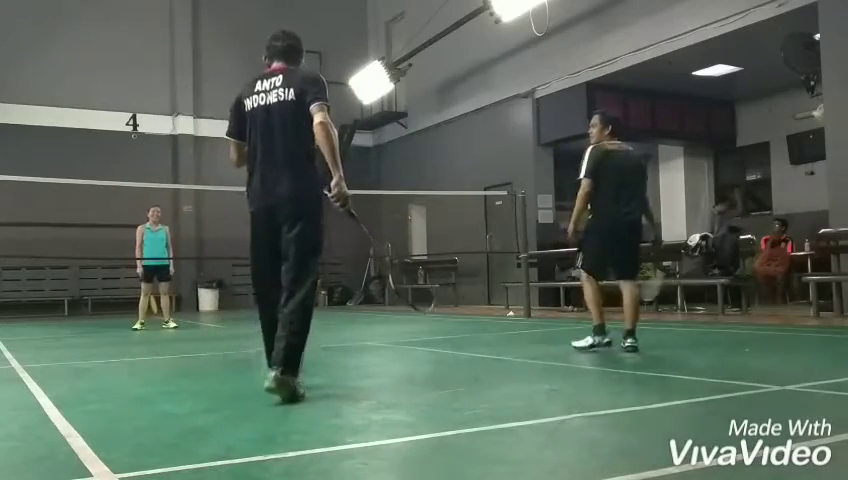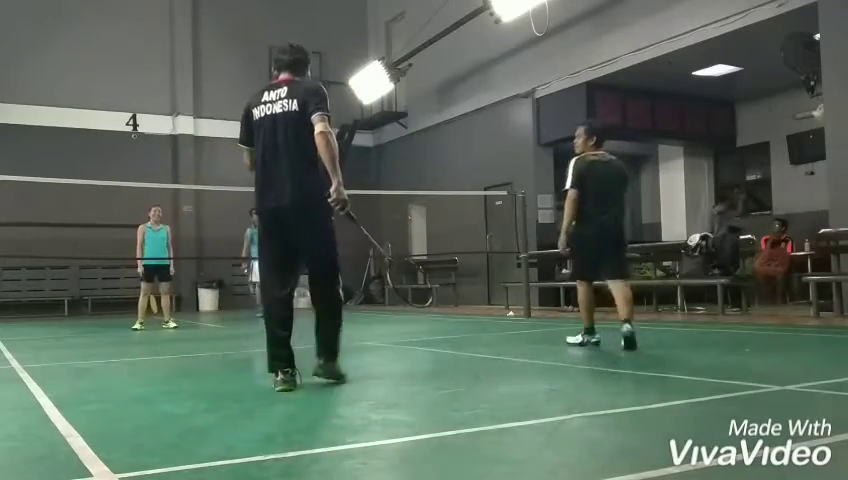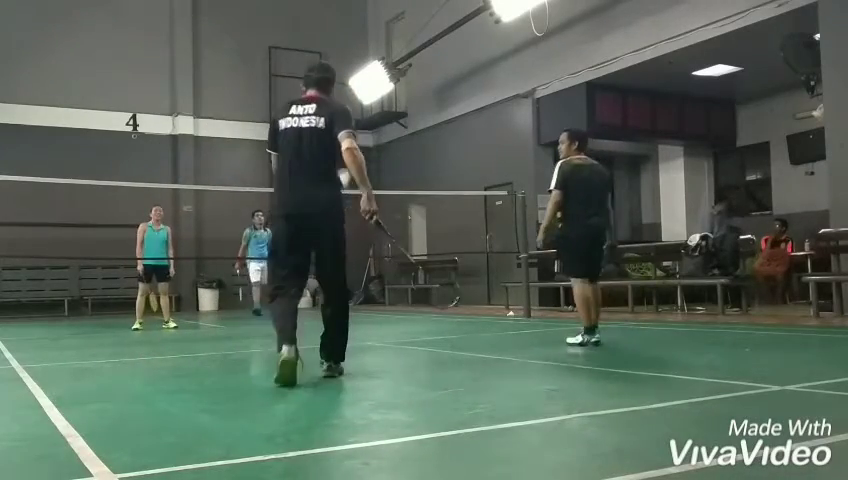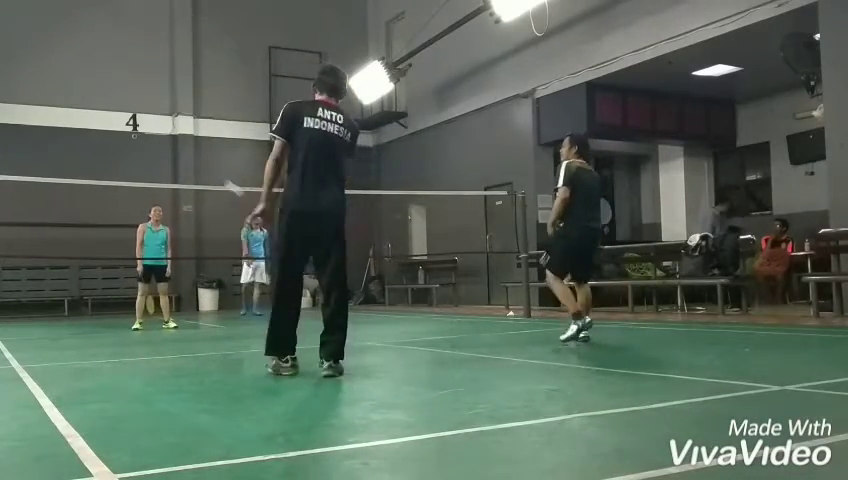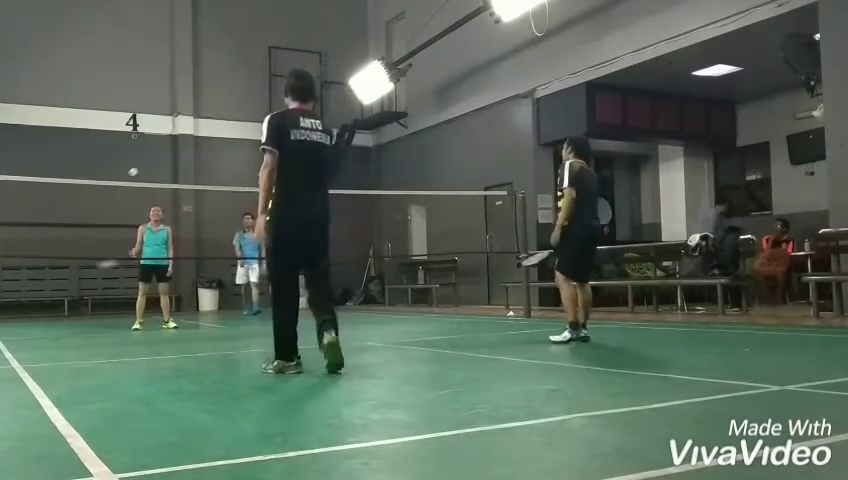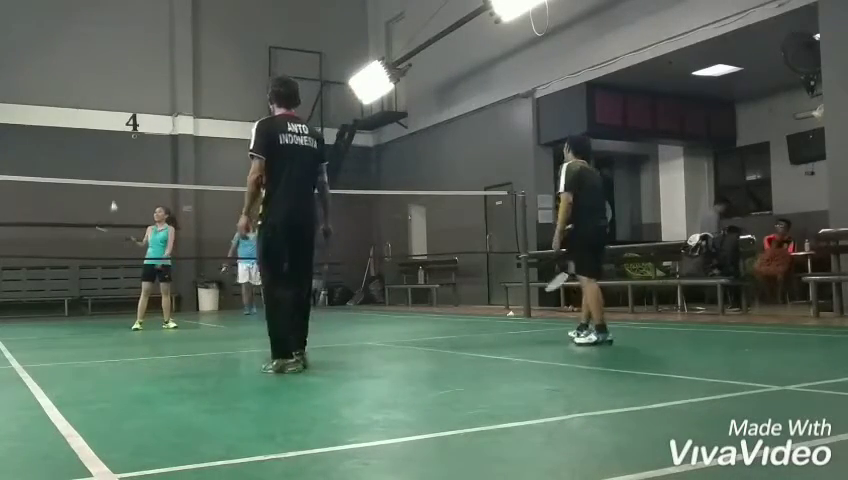
dt=0.4s
person 1, frame 1
left shoulder: (246, 93)
right shoulder: (308, 80)
left elbow: (237, 157)
right elbow: (321, 124)
right wrist: (338, 176)
left hip: (261, 200)
right hip: (300, 196)
left knee: (268, 288)
right knee: (298, 284)
left ankle: (281, 368)
right ankle: (281, 368)
person 1, frame 2
left shoulder: (255, 102)
right shoulder: (311, 90)
right elbow: (322, 132)
right wrist: (336, 182)
left hip: (269, 205)
right hip: (307, 200)
left knee: (275, 288)
right knee: (324, 282)
left ankle: (282, 369)
right ankle: (327, 358)
person 1, frame 3
left shoulder: (281, 115)
right shoulder: (336, 111)
right elbow: (349, 150)
right wrist: (367, 195)
left hip: (288, 211)
right hip: (326, 210)
left knee: (284, 285)
right knee: (334, 286)
left ankle: (287, 345)
right ankle: (332, 359)
person 1, frame 4
left shoulder: (295, 110)
right shoulder: (349, 125)
left elbow: (276, 158)
left wrist: (265, 200)
left hip: (297, 208)
right hip: (333, 211)
left knee: (287, 283)
right knee: (333, 285)
left ankle: (282, 355)
right ankle: (331, 358)
person 1, frame 5
left shoulder: (278, 120)
right shoulder: (326, 130)
left elbow: (269, 169)
left wrist: (262, 212)
left hip: (287, 216)
right hip: (318, 216)
left knee: (285, 287)
right knee: (319, 283)
left ankle: (287, 357)
right ankle: (328, 333)
person 1, frame 6
left shoulder: (266, 127)
right shoulder: (314, 135)
left elbow: (256, 175)
right elbow: (323, 182)
left wrist: (246, 213)
right wrist: (326, 220)
left hip: (276, 218)
right hip: (306, 220)
left knee: (275, 286)
right knee: (300, 285)
left ankle: (285, 354)
right ankle: (297, 350)
person 2, frame 1
left shoulder: (595, 152)
right shoulder: (635, 157)
left elbow: (586, 189)
right elbow: (642, 196)
left wrist: (574, 222)
right wrist: (654, 228)
left hip: (602, 224)
right hip: (630, 225)
left knee: (589, 276)
right knee: (628, 280)
left ankle: (599, 332)
right ankle: (630, 336)
person 2, frame 2
left shoulder: (579, 163)
right shoulder: (618, 166)
left elbow: (572, 199)
left wrist: (564, 232)
left hip: (587, 231)
right hip: (614, 231)
left knee: (584, 281)
right knee: (617, 279)
left ankle: (589, 332)
right ankle: (626, 324)
person 2, frame 3
left shoulder: (564, 166)
right shoulder: (600, 169)
left elbow: (556, 199)
right elbow: (607, 204)
left wrist: (543, 229)
right wrist: (609, 232)
left hip: (574, 231)
right hip: (597, 230)
left knee: (578, 280)
right knee: (592, 280)
left ankle: (588, 332)
right ankle: (594, 327)
person 2, frame 4
left shoulder: (568, 166)
right shoulder: (593, 174)
left elbow: (563, 196)
left wrist: (551, 222)
left hip: (572, 230)
right hip: (592, 231)
left knee: (553, 276)
right knee: (581, 281)
left ankle: (578, 317)
right ankle: (581, 329)
person 2, frame 5
left shoulder: (570, 166)
right shoulder: (591, 173)
left elbow: (570, 196)
left wrist: (558, 227)
left hip: (576, 230)
right hip: (591, 229)
left knee: (563, 277)
right knee: (582, 280)
left ankle: (573, 327)
right ankle: (581, 328)
person 2, frame 6
left shoulder: (570, 168)
right shoulder: (594, 173)
left elbow: (567, 201)
left wrist: (558, 233)
left hip: (582, 230)
right hip: (599, 230)
left knee: (587, 279)
right knee: (588, 279)
left ankle: (601, 330)
right ankle: (583, 327)
